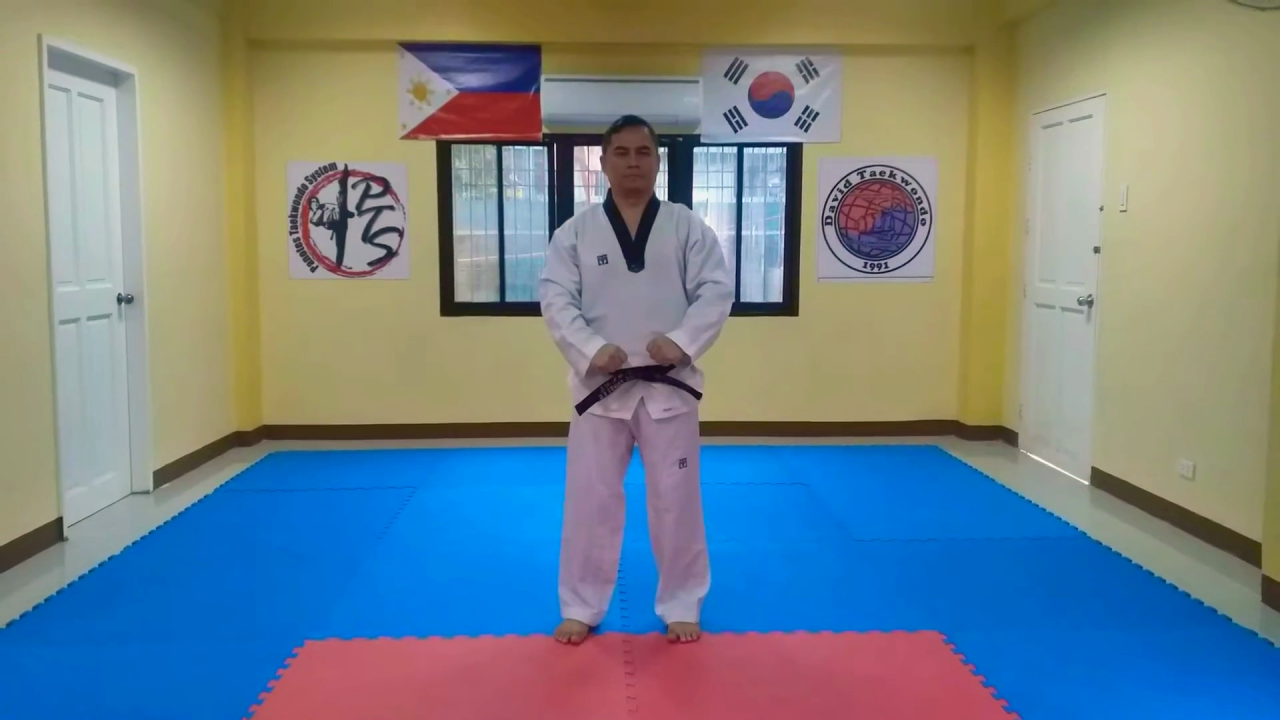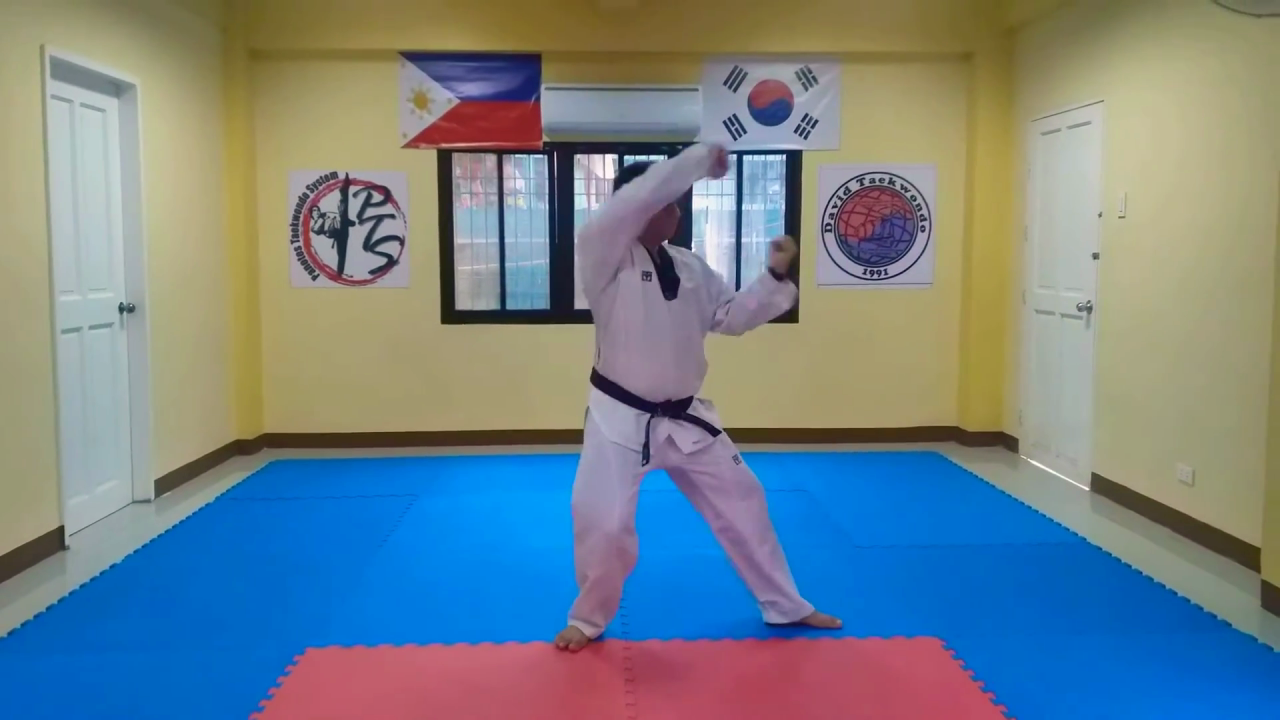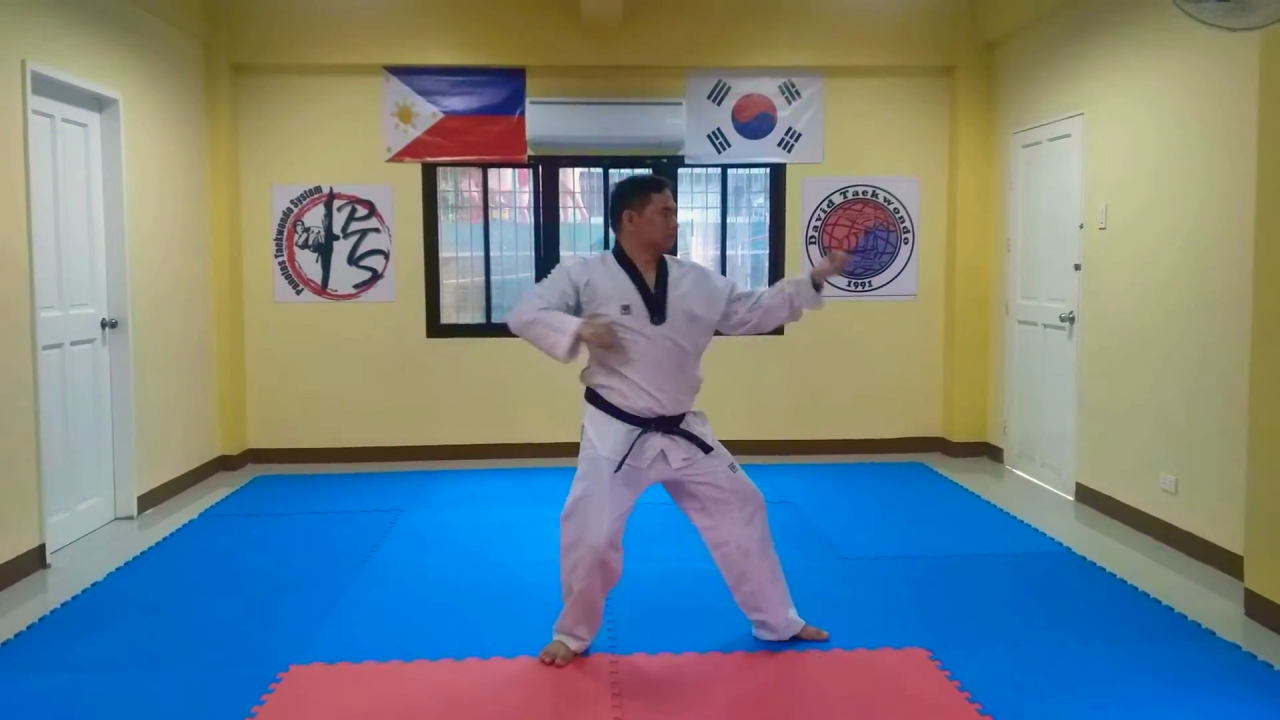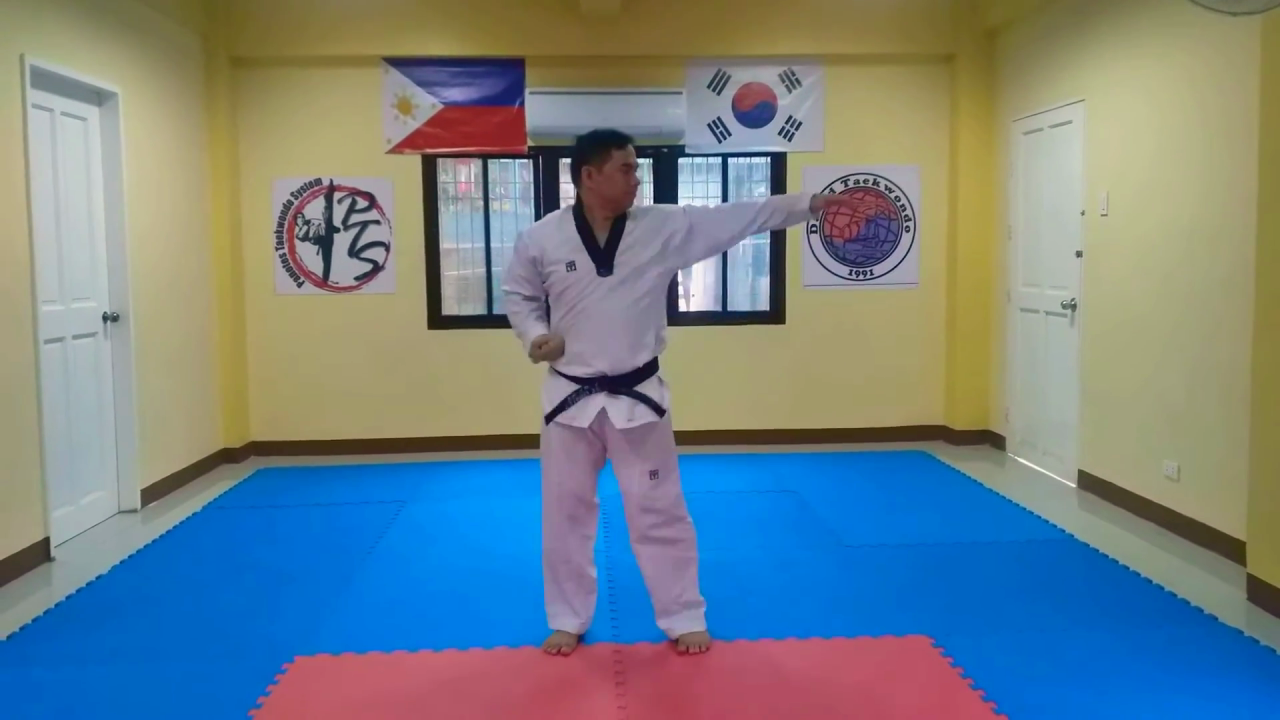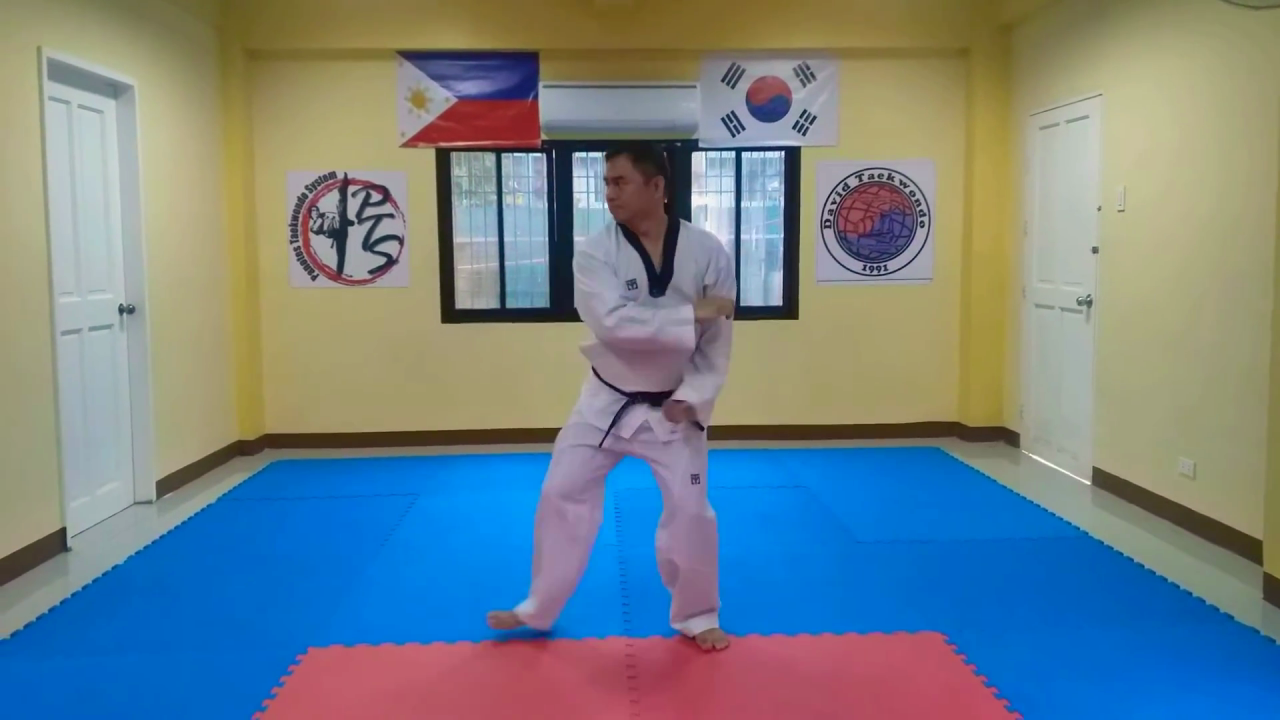
dt=1s
person 1, frame 1
left shoulder: (686, 226)
right shoulder: (576, 231)
left elbow: (717, 291)
right elbow: (555, 299)
left wrist: (683, 342)
right wrist: (590, 350)
left hip: (669, 384)
right hip: (600, 385)
left knee: (676, 499)
right knee: (591, 498)
left ankle: (681, 606)
right ankle: (581, 607)
person 1, frame 2
left shoulder: (689, 266)
right shoulder: (603, 253)
left elbow: (733, 316)
right elbow: (634, 200)
left wrist: (777, 275)
right wrist: (701, 160)
left hip: (686, 417)
right hip: (621, 418)
left knee: (742, 504)
right knee: (605, 524)
left ankle: (786, 605)
right ankle: (588, 619)
person 1, frame 3
left shoulder: (690, 275)
right shoulder: (587, 275)
left elbow: (751, 311)
right elbow: (524, 315)
left wrist: (812, 283)
right wrist: (576, 330)
left hip: (680, 432)
right hip: (615, 433)
left knee: (741, 512)
right knee: (592, 537)
left ankle: (778, 621)
right ankle: (572, 633)
person 1, frame 4
left shoulder: (665, 227)
right shoulder: (541, 238)
left elbow: (739, 217)
right elbow: (518, 295)
left wrist: (806, 203)
right wrist: (535, 336)
left hip: (636, 397)
right hip: (569, 396)
left knee: (659, 511)
right knee: (565, 511)
left ankle: (684, 618)
right ankle: (568, 621)
person 1, frame 5
left shoulder: (709, 252)
right shoulder: (596, 250)
left elbow: (719, 335)
right elbow: (614, 319)
left wrist: (692, 392)
right wrist: (692, 315)
left hip: (675, 406)
right hip: (607, 399)
left knee: (690, 513)
right knee: (562, 497)
left ankle: (697, 618)
right ankle: (536, 608)
